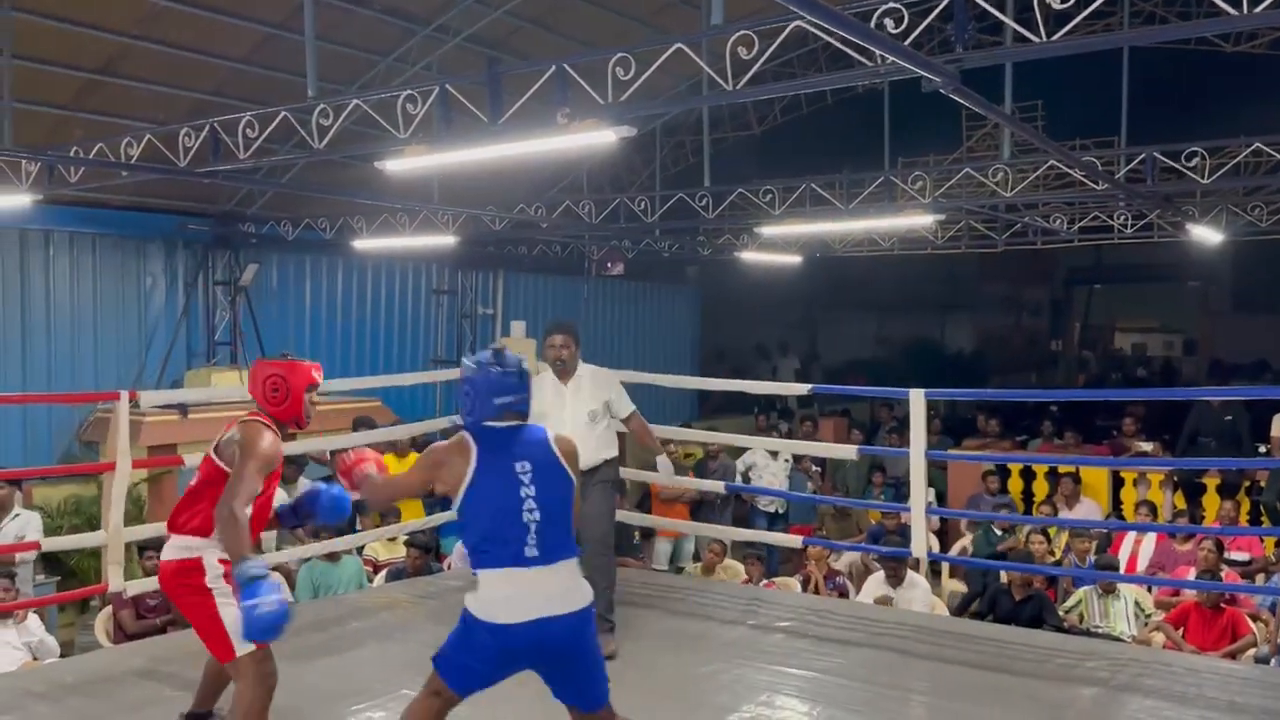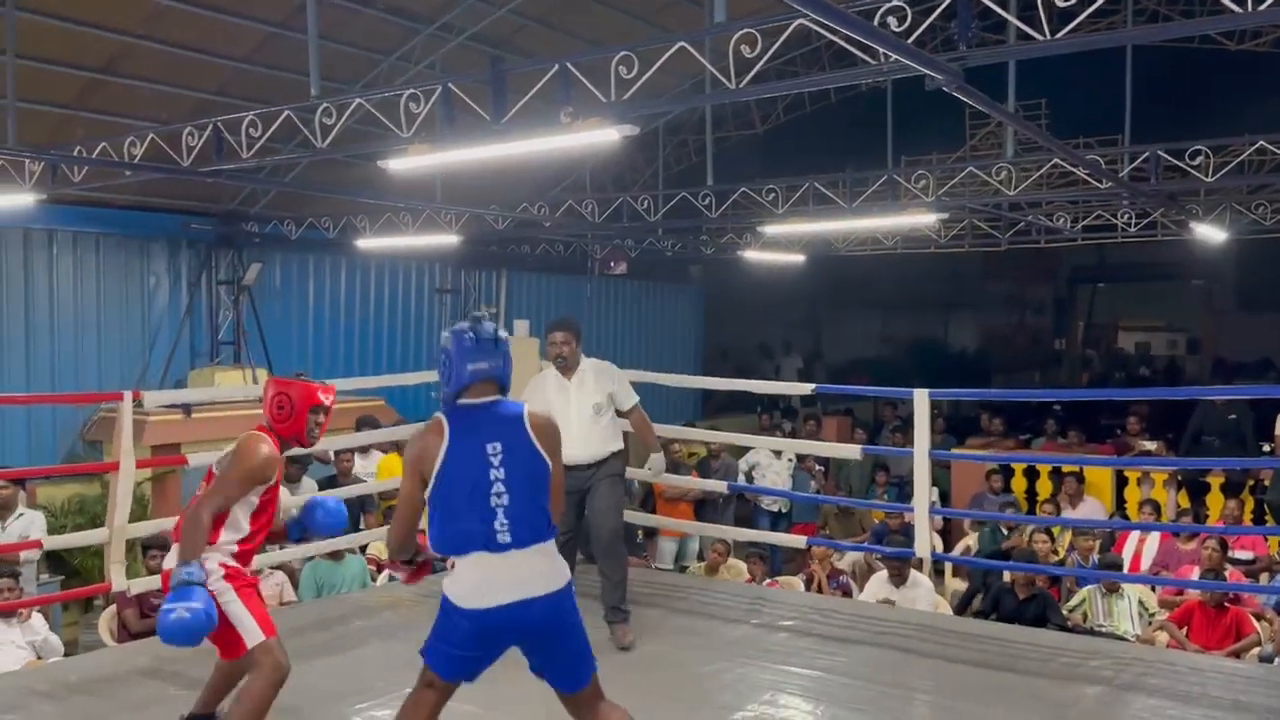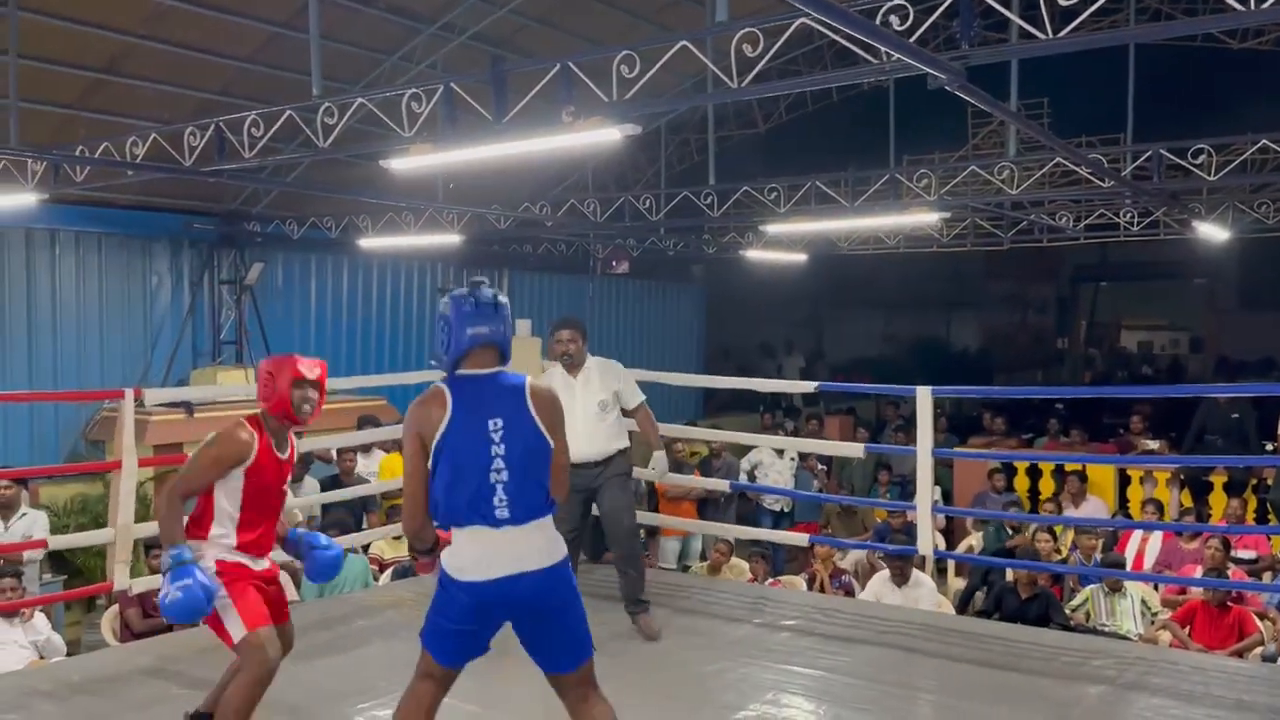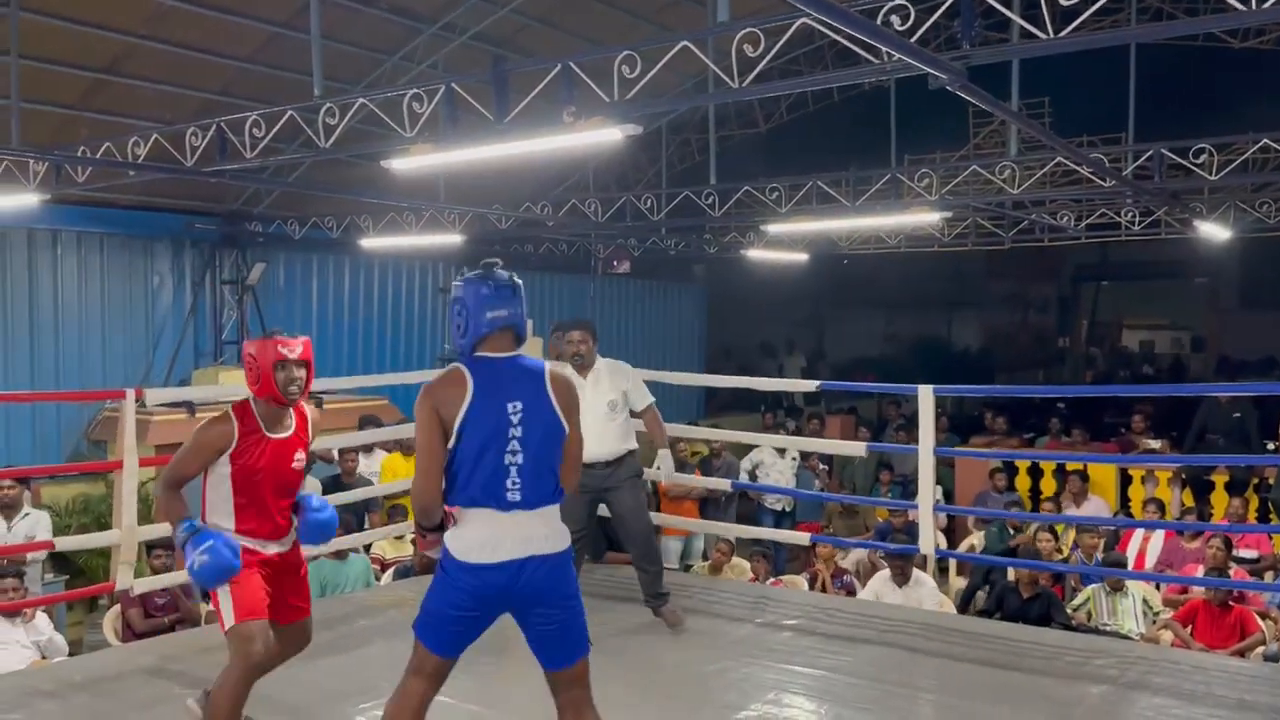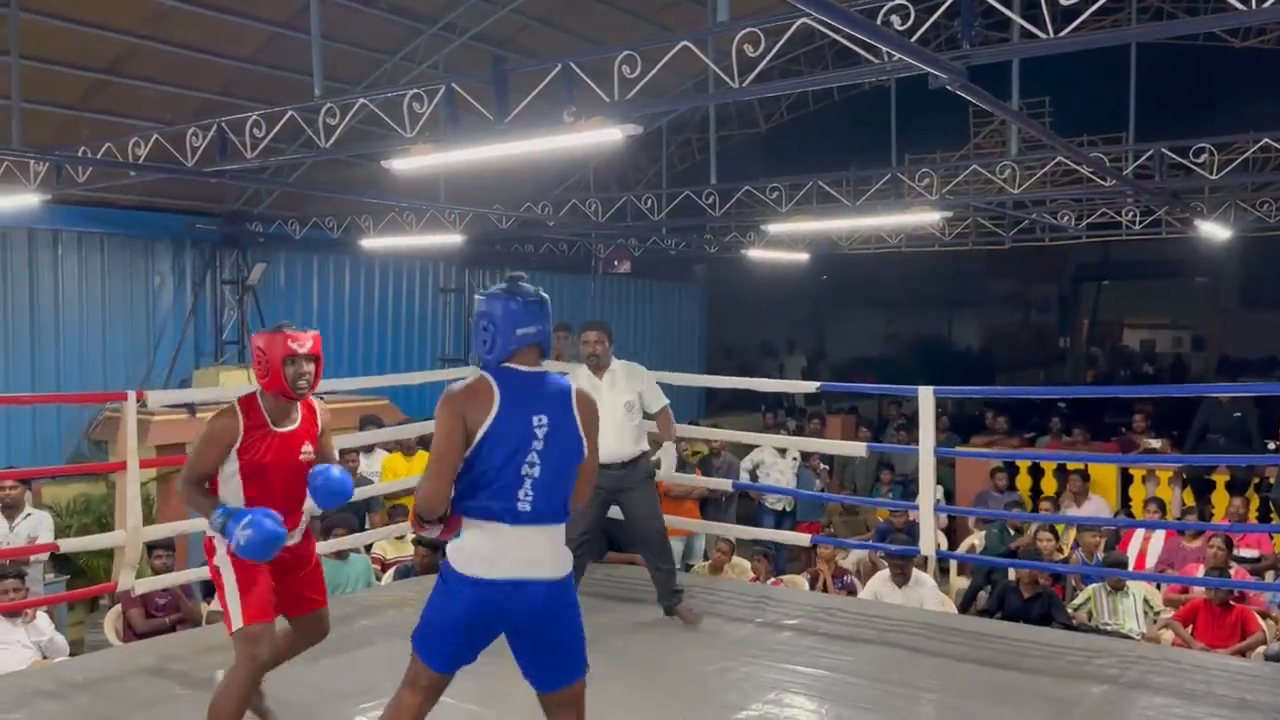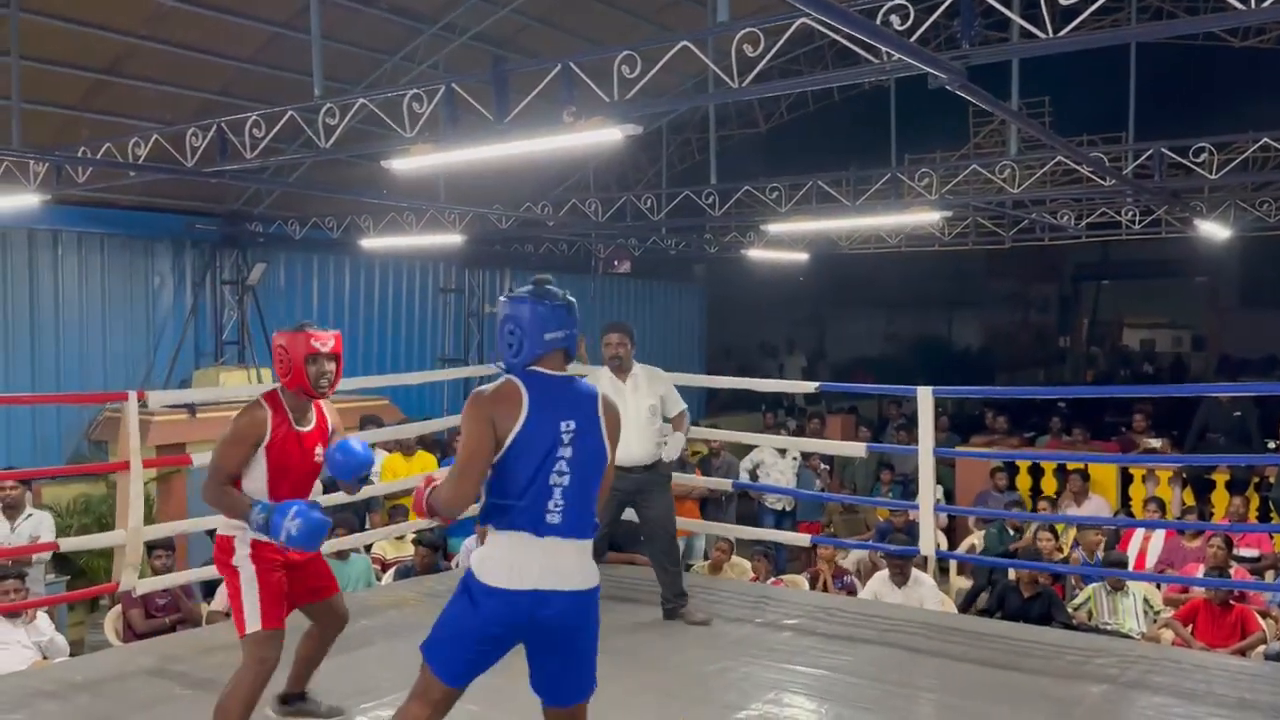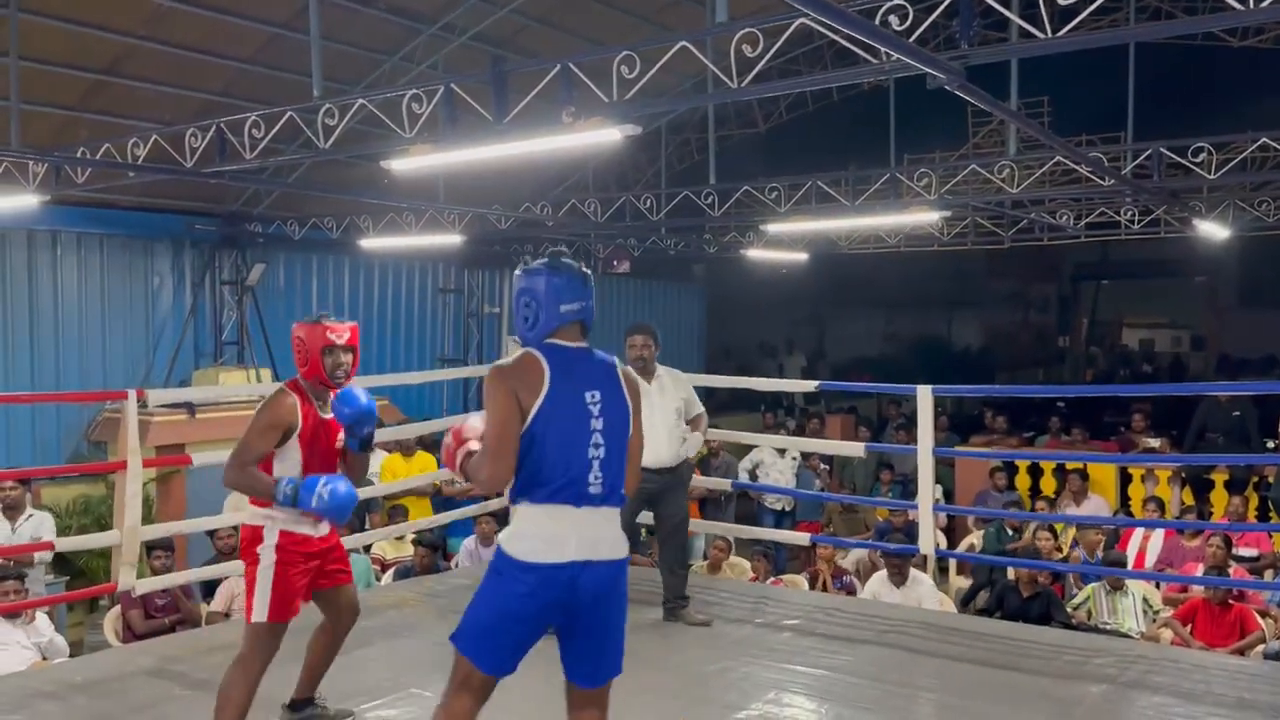
dt=0.1s
person 1, frame 1
left shoulder: (456, 454)
right shoulder: (562, 448)
left elbow: (383, 491)
left wrist: (358, 472)
left hip: (496, 618)
right hip: (569, 612)
person 1, frame 2
left shoulder: (430, 437)
right shoulder: (541, 424)
left elbow: (399, 537)
right elbow: (555, 514)
left wrist: (407, 563)
left hip: (478, 602)
right hip: (547, 592)
person 1, frame 3
left shoulder: (428, 409)
right shoulder: (541, 398)
left elbow: (413, 513)
right elbow: (560, 492)
left wrist: (422, 548)
left hip: (471, 573)
right hip: (543, 569)
left knee: (429, 681)
person 1, frame 4
left shoulder: (443, 389)
right shoulder: (559, 385)
left elbow: (426, 498)
right elbow: (569, 481)
left wrist: (430, 524)
left hip: (472, 559)
right hip: (547, 557)
left knee: (421, 678)
person 1, frame 5
left shoulder: (466, 397)
right shoulder: (581, 404)
left elbow: (432, 498)
left wrist: (422, 515)
left hip: (476, 573)
right hip: (549, 577)
person 1, frame 6
left shoulder: (491, 401)
right shoulder: (605, 410)
left elbow: (455, 499)
left wrist: (430, 498)
left hip: (498, 583)
right hip: (574, 589)
person 1, frame 7
left shoulder: (514, 375)
right shoulder: (625, 381)
left elbow: (493, 478)
left wrist: (464, 455)
left hip: (533, 561)
right hip: (605, 562)
person 2, frame 1
left shoulder: (251, 432)
right shoulder: (262, 438)
right elbow: (229, 508)
left wrist: (293, 514)
right wrist: (251, 576)
left hip: (206, 561)
right hip: (201, 564)
left knee: (235, 638)
right knee: (257, 673)
person 2, frame 2
left shoulder: (268, 451)
right shoulder: (259, 451)
right elbow: (200, 509)
right wrist: (189, 576)
left hip: (231, 567)
right hip: (210, 570)
left knee: (250, 650)
right knee: (272, 664)
person 2, frame 3
left shoulder: (288, 443)
right shoulder: (240, 437)
right elbow: (170, 497)
left wrist: (298, 541)
right wrist: (179, 560)
left hip: (256, 564)
right hip: (216, 565)
left knee: (279, 642)
right knee: (262, 657)
person 2, frame 4
left shoulder: (303, 418)
right shoulder: (224, 427)
right elbow: (166, 486)
left wrist: (309, 507)
right wrist: (192, 535)
left hip: (283, 549)
right hip: (231, 552)
left knee: (294, 637)
right knee: (252, 650)
person 2, frame 5
left shoulder: (314, 413)
right shoulder: (233, 421)
left elbow: (326, 467)
right elbow: (189, 486)
left wrist: (332, 483)
right wrist: (227, 521)
left hip: (292, 541)
right hip: (241, 548)
left knee: (314, 627)
right knee: (256, 653)
left ankle: (240, 688)
person 2, frame 6
left shoulder: (325, 413)
right shoulder: (258, 418)
left elbow: (335, 481)
right elbow: (213, 488)
left wrist: (349, 469)
right wrist: (269, 515)
left hip: (297, 543)
right hip: (252, 546)
left knee: (333, 616)
right knee: (262, 657)
person 2, frame 7
left shoulder: (343, 402)
right shoulder: (284, 405)
left elbow: (353, 475)
right elbow: (236, 472)
left wrist: (363, 436)
right wrist: (296, 492)
left hip: (319, 532)
right hip: (276, 537)
left knee: (345, 612)
right knee: (258, 650)
person 3, frame 1
left shoulder: (602, 379)
right shoulder: (536, 387)
left elbow: (633, 421)
left wrist: (660, 455)
left hip: (599, 477)
left knee: (598, 548)
left ankle: (604, 627)
person 3, frame 2
left shoulder: (606, 372)
right shoulder: (539, 384)
left elbow: (634, 413)
left wrist: (655, 450)
left hip: (605, 470)
right hip: (560, 475)
left knee: (609, 540)
right knee: (560, 544)
left ankle: (618, 618)
person 3, frame 3
left shoulder: (611, 371)
right shoulder: (546, 383)
left elbow: (639, 410)
left wrist: (657, 450)
left hip: (612, 468)
right hip: (568, 472)
left knee: (624, 535)
right knee: (564, 541)
left ankle: (638, 609)
person 3, frame 4
left shoulder: (621, 372)
left elbow: (648, 412)
left wrist: (663, 451)
left hip: (622, 469)
right hip: (577, 473)
left knee: (640, 535)
right knee: (570, 541)
left ankle: (659, 600)
person 3, frame 5
left shoulder: (636, 374)
right shoulder: (570, 383)
left elbow: (662, 411)
left wrist: (669, 443)
left hip: (635, 470)
left knee: (652, 536)
right knee: (577, 540)
left ankle: (673, 600)
person 3, frame 6
left shoulder: (656, 378)
right shoulder: (590, 385)
left elbow: (680, 413)
left wrist: (678, 436)
left hip: (653, 473)
left knee: (664, 540)
left ankle: (676, 604)
person 3, frame 7
left shoulder: (677, 381)
left elbow: (698, 414)
left wrist: (697, 435)
left hip: (674, 476)
left knee: (677, 543)
left ankle: (676, 605)
